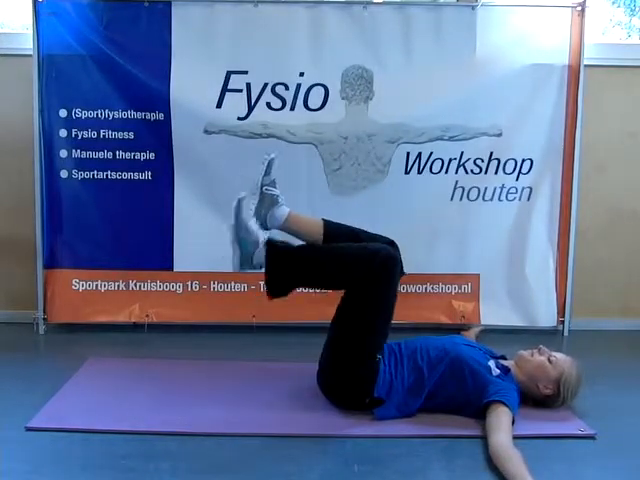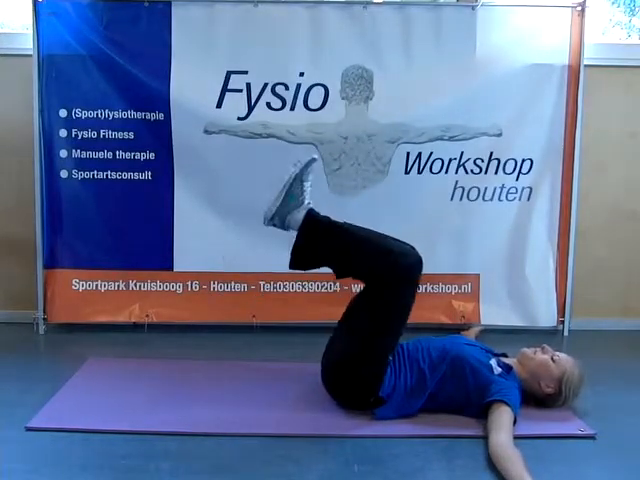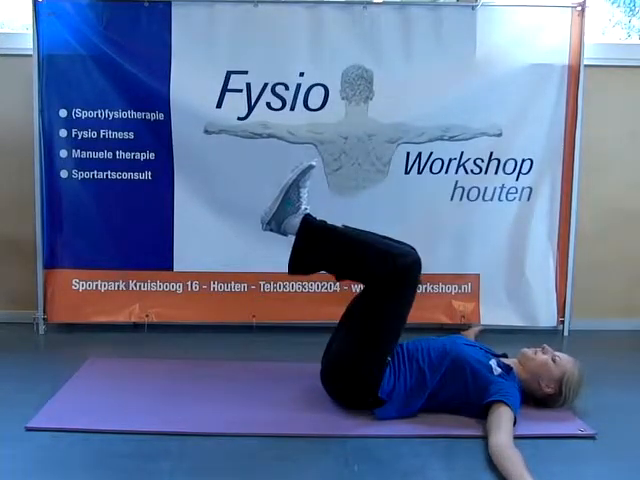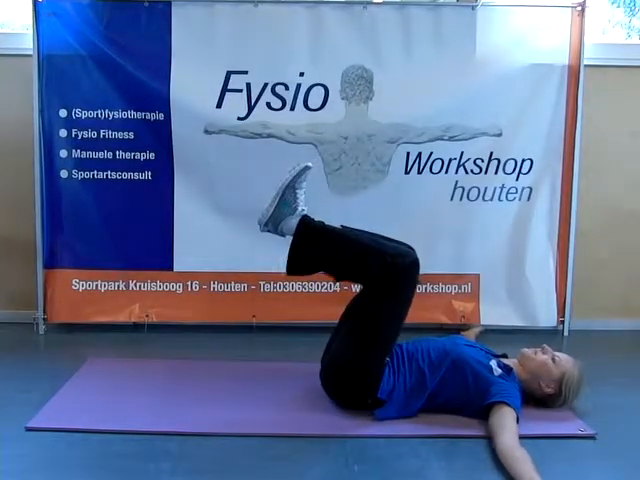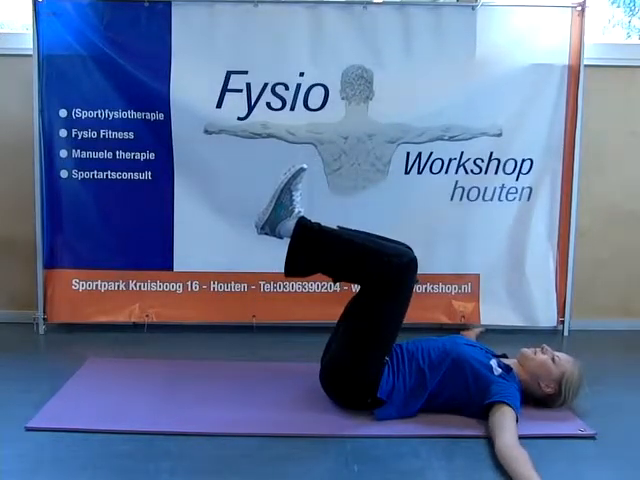
dt=0.4s
person 1, frame 1
left shoulder: (504, 390)
right shoulder: (492, 361)
left elbow: (500, 443)
left hip: (355, 384)
right hip: (372, 368)
left knee: (380, 260)
right knee: (383, 251)
left ankle: (261, 252)
right ankle: (277, 215)
person 1, frame 2
left shoulder: (506, 389)
right shoulder: (496, 361)
left elbow: (500, 442)
left hip: (359, 381)
right hip: (353, 367)
left knee: (403, 263)
right knee: (401, 261)
left ankle: (300, 217)
right ankle: (298, 216)
person 1, frame 3
left shoulder: (506, 389)
right shoulder: (494, 360)
left elbow: (500, 443)
left hip: (358, 381)
right hip: (355, 368)
left knee: (402, 264)
right knee: (400, 260)
left ankle: (297, 223)
right ankle: (296, 221)
person 1, frame 4
left shoulder: (506, 390)
right shoulder: (493, 362)
left elbow: (507, 443)
left hip: (355, 381)
right hip: (351, 369)
left knee: (401, 264)
right knee: (398, 259)
left ankle: (294, 225)
right ankle: (294, 222)
person 1, frame 5
left shoulder: (505, 388)
right shoulder: (491, 360)
left elbow: (506, 443)
left hip: (356, 382)
right hip: (349, 366)
left knee: (398, 263)
right knee: (396, 259)
left ankle: (293, 226)
right ankle: (292, 224)
person 2, frame 1
left shoulder: (324, 133)
right shoulder: (390, 132)
left elbow: (267, 130)
right elbow: (444, 132)
left wrist: (219, 127)
right wrist: (486, 130)
person 2, frame 2
left shoulder: (324, 133)
right shoulder: (390, 132)
left elbow: (268, 130)
right elbow: (443, 131)
left wrist: (221, 127)
right wrist: (486, 130)
person 2, frame 3
left shoulder: (324, 132)
right shoulder: (390, 132)
left elbow: (267, 129)
right elbow: (444, 131)
left wrist: (221, 127)
right wrist: (485, 130)
person 2, frame 4
left shoulder: (324, 133)
right shoulder: (389, 132)
left elbow: (268, 130)
right elbow: (443, 131)
left wrist: (221, 127)
right wrist: (485, 130)
person 2, frame 5
left shoulder: (324, 132)
right shoulder: (389, 132)
left elbow: (267, 130)
right elbow: (443, 132)
left wrist: (220, 127)
right wrist: (486, 130)
